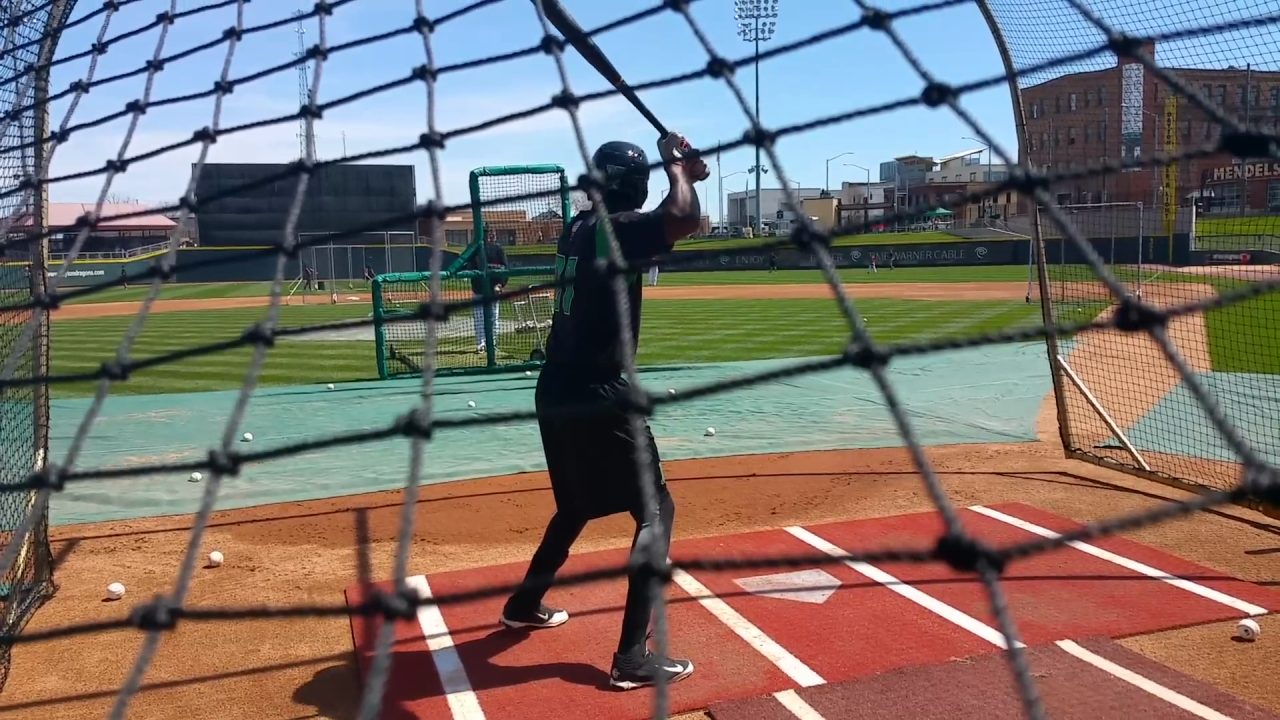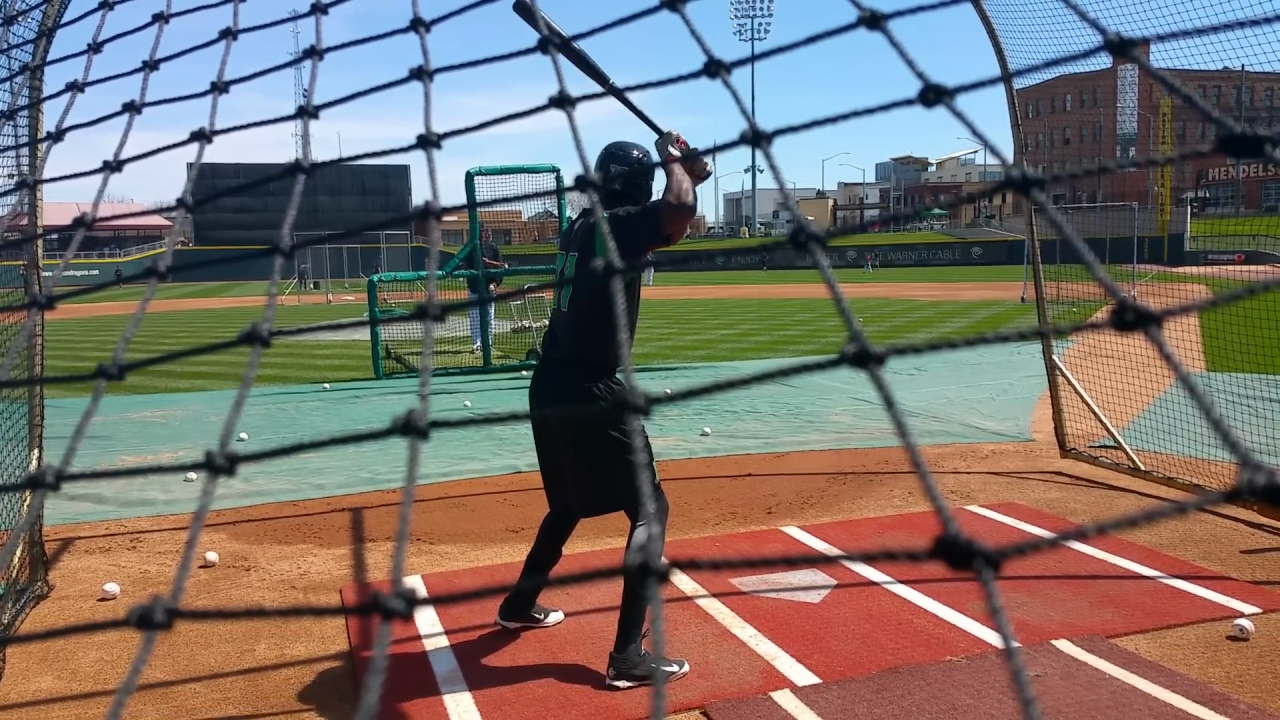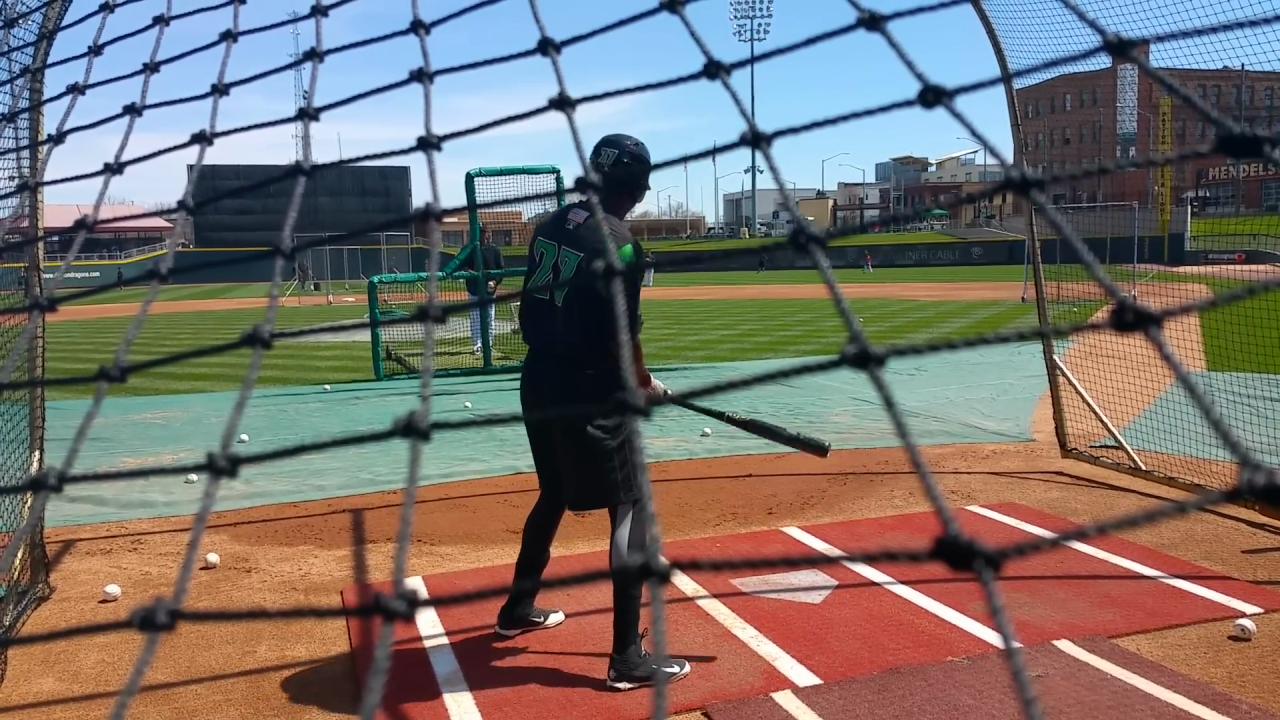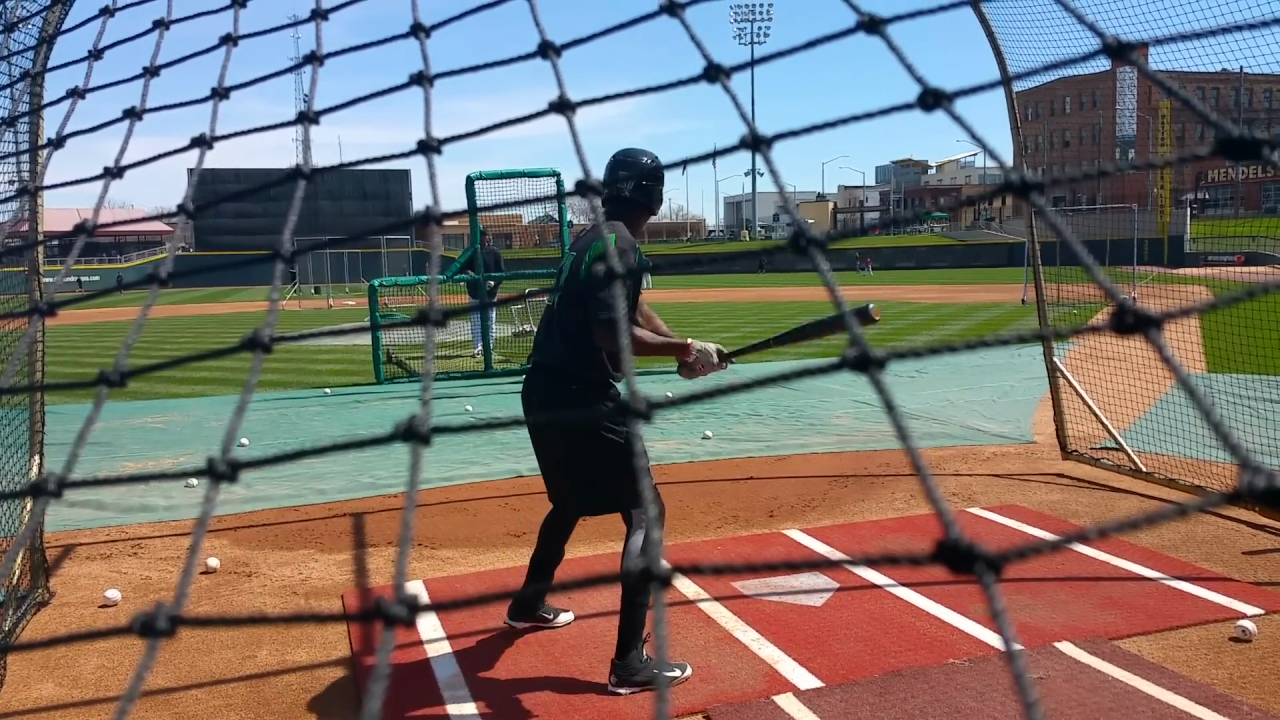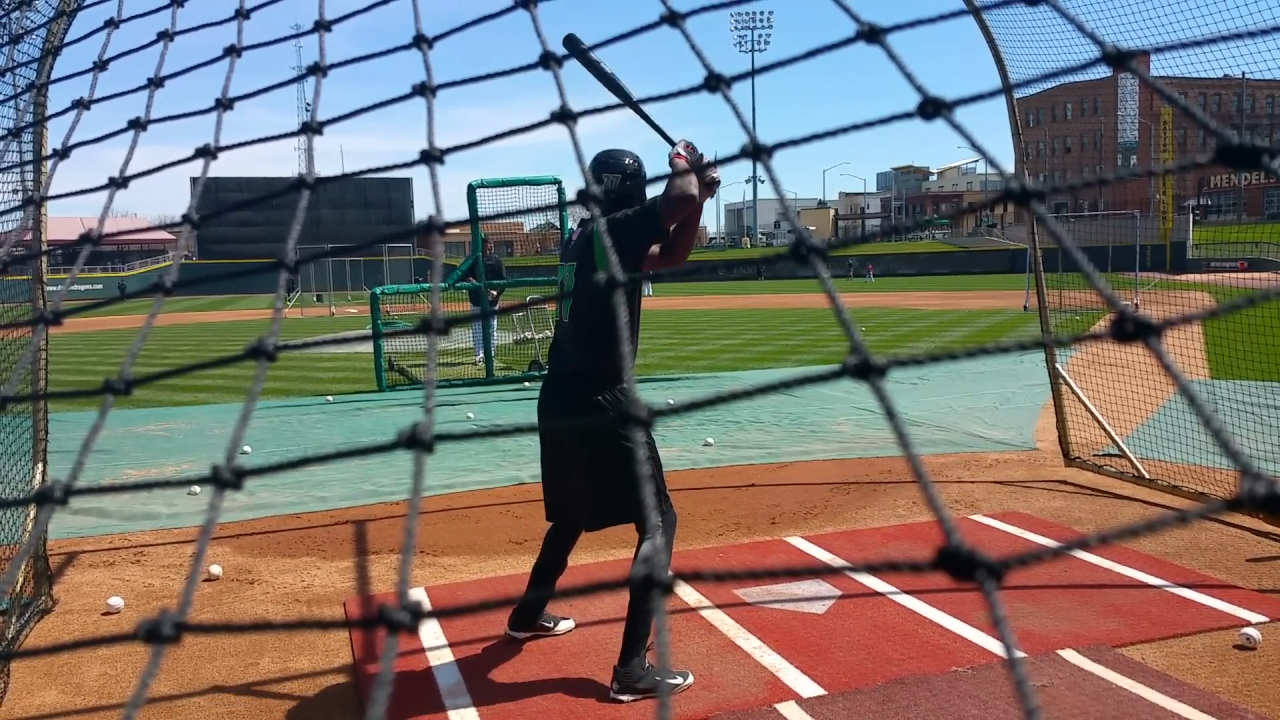
dt=1s
person 1, frame 1
left shoulder: (580, 228)
right shoulder: (615, 230)
left elbow: (656, 224)
right elbow: (683, 219)
left wrist: (684, 177)
right wrist: (674, 165)
left hip: (557, 389)
right hip: (596, 394)
left knee: (577, 503)
right knee: (655, 511)
left ankle: (525, 603)
right ankle: (633, 656)
person 1, frame 2
left shoulder: (583, 226)
right shoulder: (614, 226)
left elbow: (664, 230)
right elbow: (679, 210)
left wrist: (686, 177)
right wrist: (672, 161)
left hip: (551, 386)
right hip: (590, 392)
left knee: (570, 502)
right knee: (649, 510)
left ankle: (520, 604)
right ankle: (628, 656)
person 1, frame 3
left shoulder: (551, 224)
right shoulder: (620, 244)
right elbow: (620, 338)
right wrist: (644, 381)
left hip: (540, 377)
right hip: (588, 386)
left knee: (554, 494)
right knee: (629, 508)
left ankle: (518, 608)
right ankle: (627, 656)
person 1, frame 4
left shoulder: (592, 235)
right shoulder: (615, 244)
left elbow: (631, 309)
right elbow: (612, 336)
left wrist: (680, 348)
right wrist: (685, 349)
left hip: (544, 388)
right hip: (580, 395)
left knee: (572, 497)
right knee: (645, 515)
left ankle: (529, 602)
right ankle: (629, 662)
person 1, frame 5
left shoulder: (584, 237)
right shoulder: (613, 232)
left elbow: (673, 254)
right elbow: (678, 200)
left wrist: (699, 197)
right wrist: (683, 167)
left hip: (559, 397)
right hip: (598, 403)
left knee: (572, 513)
right knee: (658, 521)
left ankle: (528, 614)
right ankle: (633, 668)
